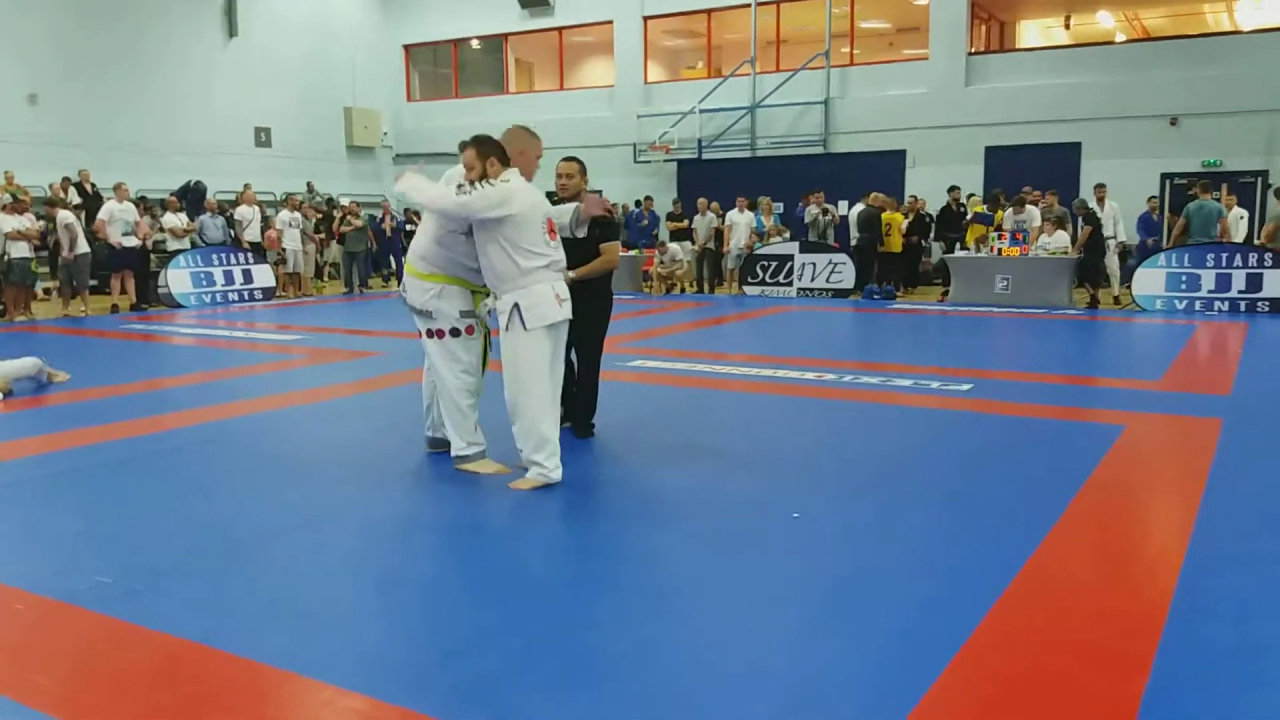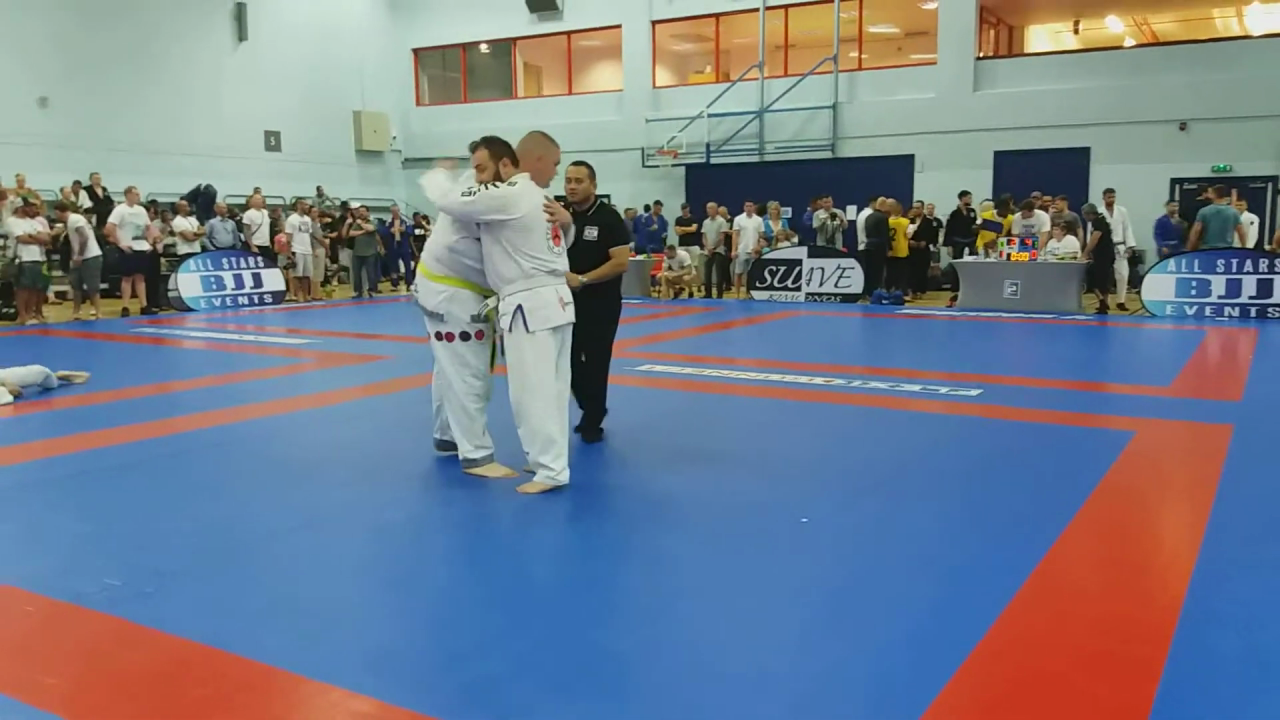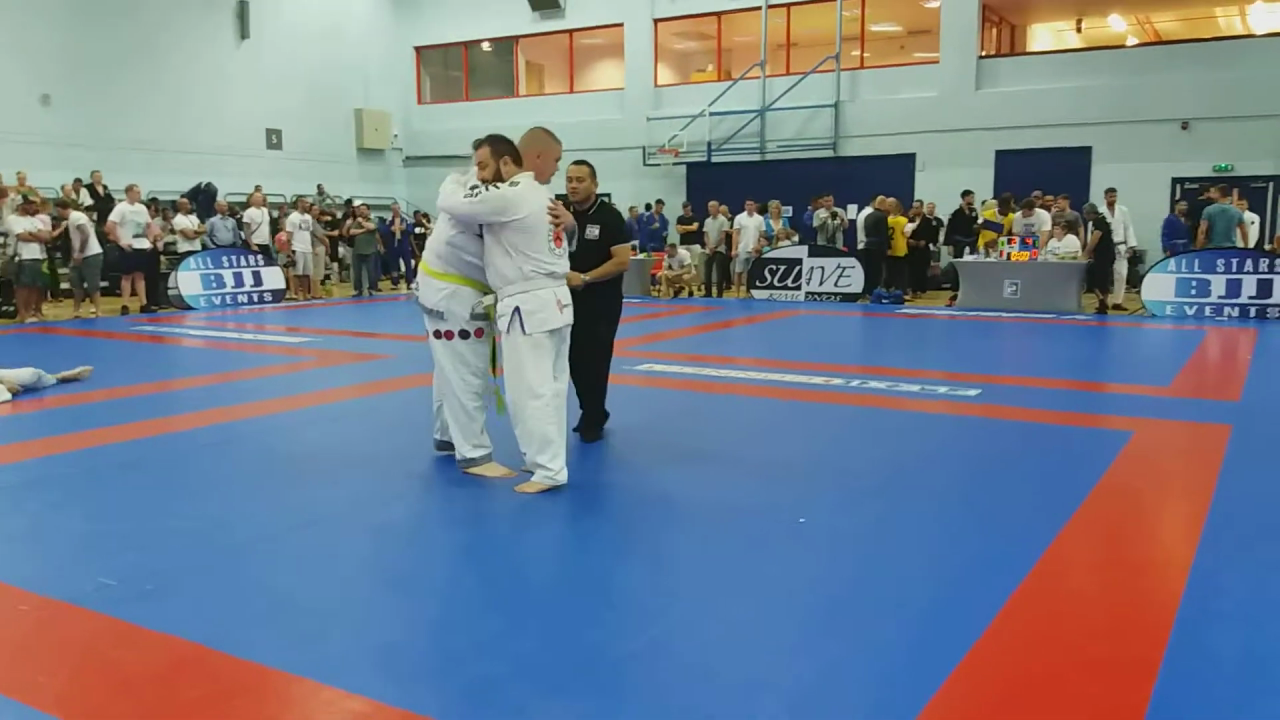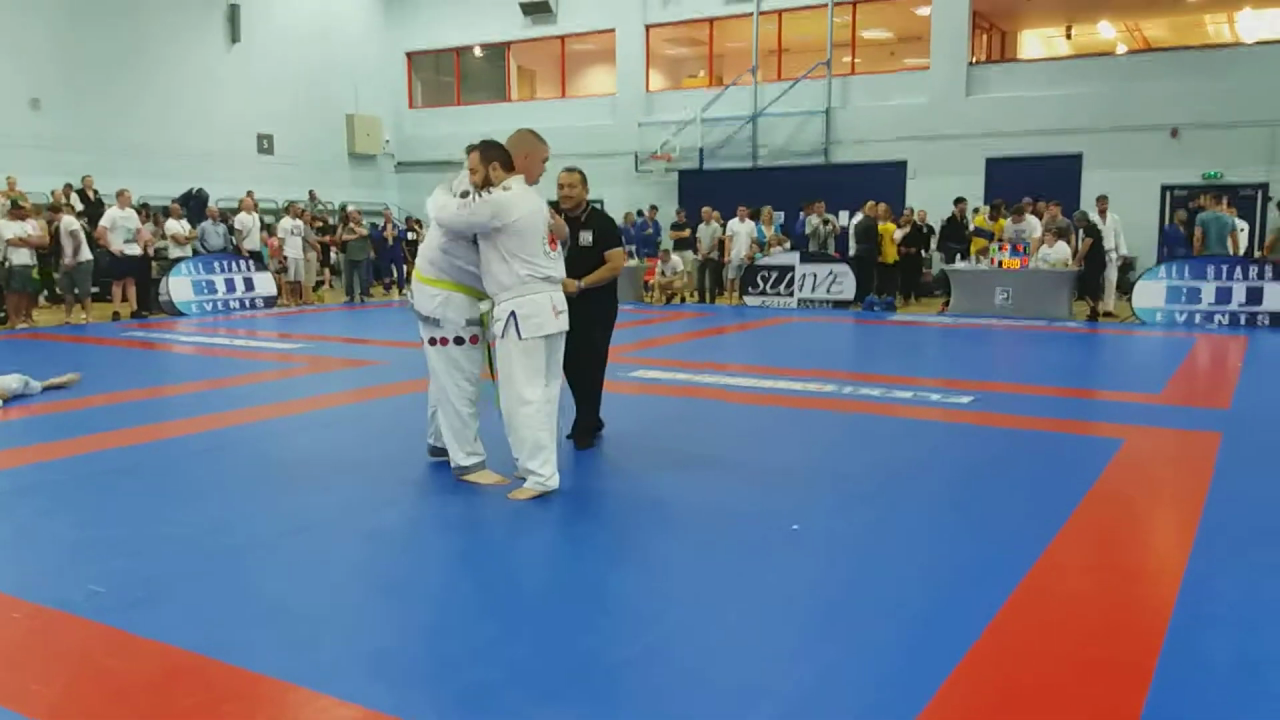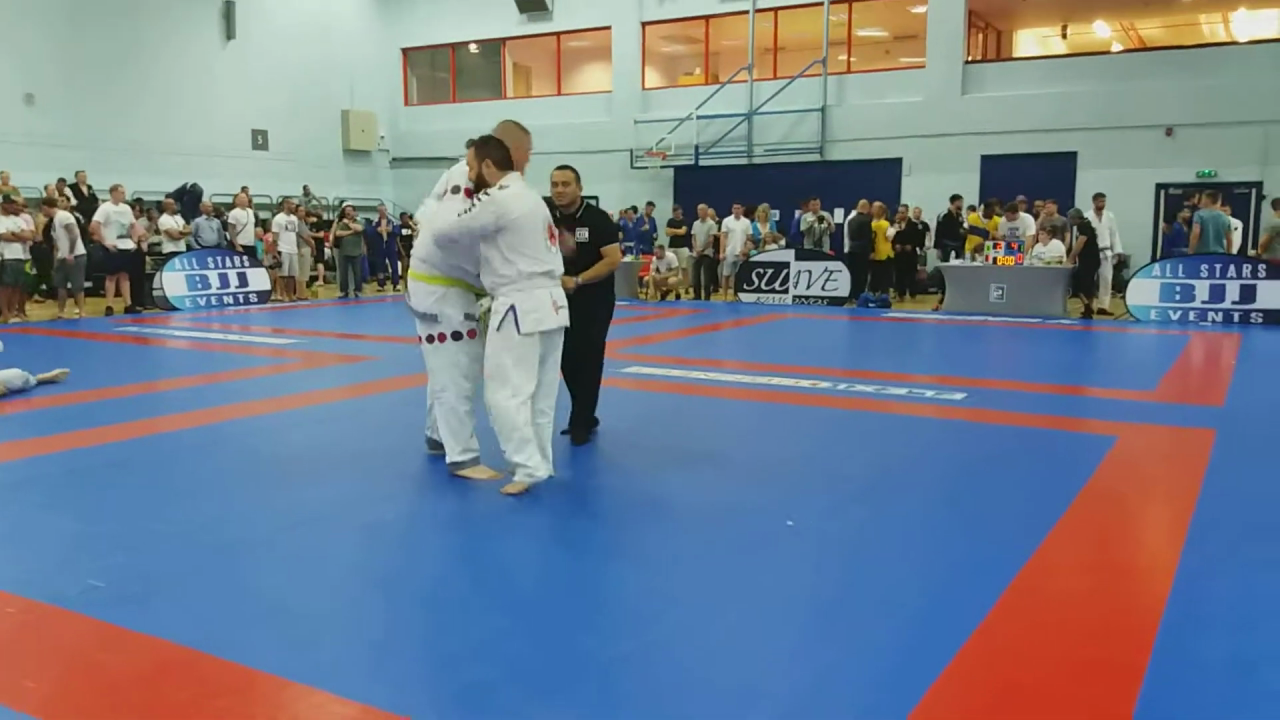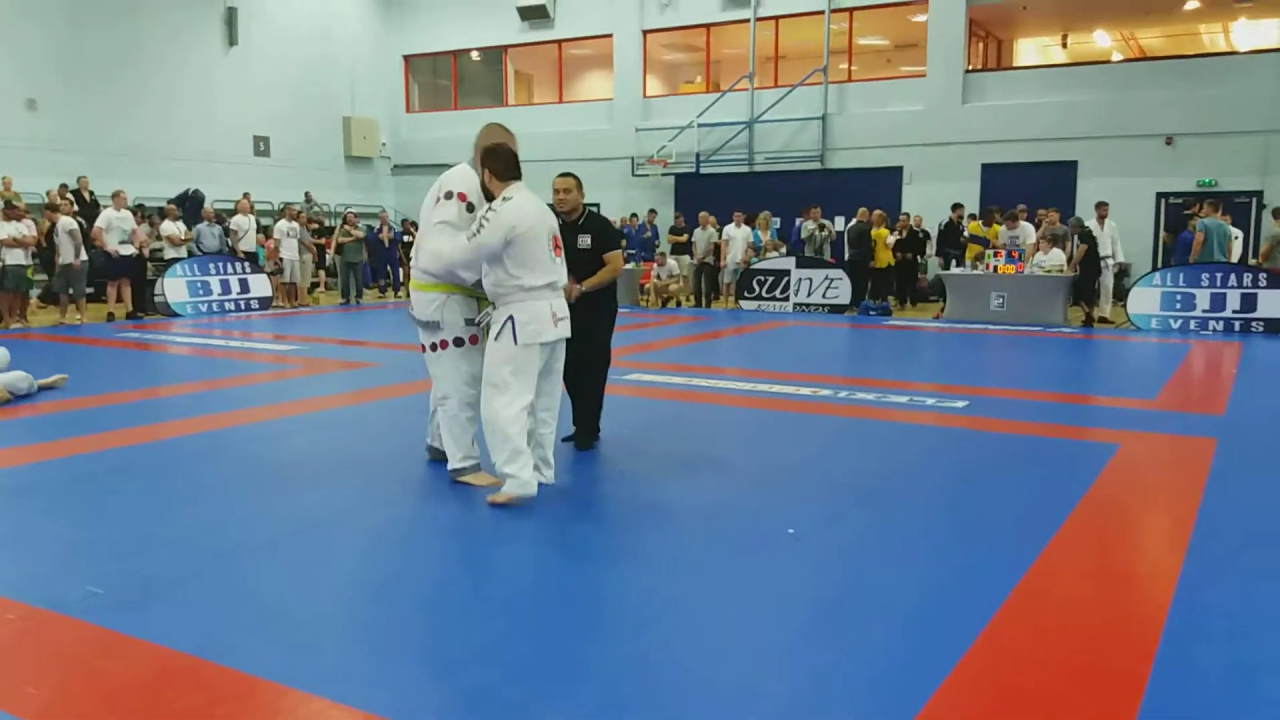
dt=0.1s
person 1, frame 1
left shoulder: (502, 192)
right shoulder: (526, 192)
left elbow: (443, 202)
left wrist: (408, 181)
left hip: (528, 303)
right hip: (552, 297)
left knee: (528, 389)
right knee: (545, 386)
left ankle: (544, 467)
right ankle: (541, 454)
person 1, frame 2
left shoulder: (507, 195)
right shoulder: (534, 197)
left elbow: (446, 199)
left wrist: (437, 174)
left hip: (530, 306)
right hip: (555, 300)
left knee: (532, 390)
right knee: (551, 387)
left ankle: (551, 469)
right ankle: (548, 459)
person 1, frame 3
left shoulder: (508, 196)
right shoulder: (539, 197)
left elbow: (452, 203)
left wrist: (455, 180)
left hip: (528, 307)
right hip: (555, 301)
left knee: (530, 391)
right knee: (550, 388)
left ankle: (550, 469)
right ankle: (547, 459)
person 1, frame 4
left shoulder: (499, 200)
right shoulder: (531, 200)
left elbow: (446, 216)
left wrist: (441, 199)
left hip: (522, 312)
right hip: (550, 307)
left knee: (521, 396)
right knee: (543, 394)
left ankle: (542, 474)
right ankle: (539, 465)
person 1, frame 5
left shoulder: (499, 200)
right shoulder: (528, 197)
left elbow: (447, 232)
left hip: (521, 307)
right hip: (549, 302)
left knee: (505, 391)
right knee: (541, 391)
left ankle: (529, 465)
right ankle: (537, 461)
person 1, frame 6
left shoulder: (503, 211)
right shoulder: (540, 209)
left elbow: (461, 255)
left wrist: (428, 255)
left hip: (522, 317)
right hip: (553, 313)
left knee: (503, 399)
right knee: (544, 401)
left ankle: (519, 480)
right ankle: (538, 469)
person 2, frame 1
left shoulder: (501, 186)
right shoulder: (474, 181)
left elbow: (536, 224)
right elbow: (446, 232)
left wrist: (578, 212)
right wrist: (492, 258)
left hip: (452, 285)
right hip: (440, 286)
left knee: (444, 366)
right knee: (459, 370)
left ankle: (438, 433)
right ankle: (468, 451)
person 2, frame 2
right shoulder: (489, 185)
right elbow: (457, 240)
left hip: (459, 287)
right hip: (452, 289)
left knee: (453, 369)
right knee: (468, 375)
left ankle: (447, 436)
right ankle: (476, 455)
person 2, frame 3
right shoulder: (491, 183)
right elbow: (456, 234)
left hip: (465, 287)
right hip: (452, 286)
left knee: (453, 369)
right knee: (466, 373)
left ankle: (446, 436)
right ankle: (474, 454)
person 2, frame 4
right shoulder: (479, 186)
right elbow: (451, 238)
left hip: (458, 292)
right hip: (446, 292)
left knee: (450, 376)
right knee: (460, 380)
left ankle: (441, 443)
right ankle: (468, 461)
person 2, frame 5
right shoulder: (468, 180)
left hip: (457, 288)
right hip: (442, 289)
left knee: (449, 371)
right knee: (456, 375)
left ankle: (439, 436)
right ankle: (462, 457)
person 2, frame 6
left shoulder: (483, 187)
right shoulder: (459, 183)
right elbow: (441, 243)
right wrist: (486, 277)
left hip: (461, 296)
right hip: (442, 295)
left knee: (455, 378)
right knee: (459, 382)
left ankle: (440, 443)
right ankle: (463, 463)
person 3, frame 1
left shoulder: (599, 214)
left elbow: (611, 259)
left wrist: (572, 275)
left hip: (592, 299)
left knee: (587, 360)
left ankle: (583, 420)
right ankle: (569, 409)
person 3, frame 2
left shoulder: (609, 218)
left elbow: (621, 262)
left wrist: (583, 279)
left hip: (601, 303)
left knee: (595, 363)
right knee: (568, 358)
left ankle: (592, 423)
right ankle: (592, 412)
person 3, frame 3
left shoulder: (610, 217)
left elbow: (622, 260)
left wrist: (585, 278)
left hip: (602, 301)
right hip: (571, 301)
left knee: (596, 361)
right knee: (573, 359)
left ankle: (591, 422)
right ankle: (595, 412)
person 3, frame 4
left shoulder: (602, 222)
left elbow: (616, 264)
left wrist: (580, 284)
left hip: (598, 306)
right hip: (566, 306)
left knee: (591, 367)
right knee: (571, 365)
left ankle: (585, 428)
right ankle: (589, 422)
person 3, frame 5
left shoulder: (597, 218)
right shoulder: (548, 221)
left elbow: (613, 259)
left wrist: (577, 280)
left hip: (595, 302)
right hip: (563, 302)
left knee: (589, 362)
right knee: (569, 362)
left ankle: (581, 424)
right ankle: (584, 418)
person 3, frame 6
left shoulder: (599, 225)
left elbow: (615, 266)
left wrist: (581, 288)
left hip: (598, 308)
right hip: (566, 309)
left knee: (594, 367)
right knee: (571, 370)
left ankle: (588, 429)
right ankle: (583, 426)
